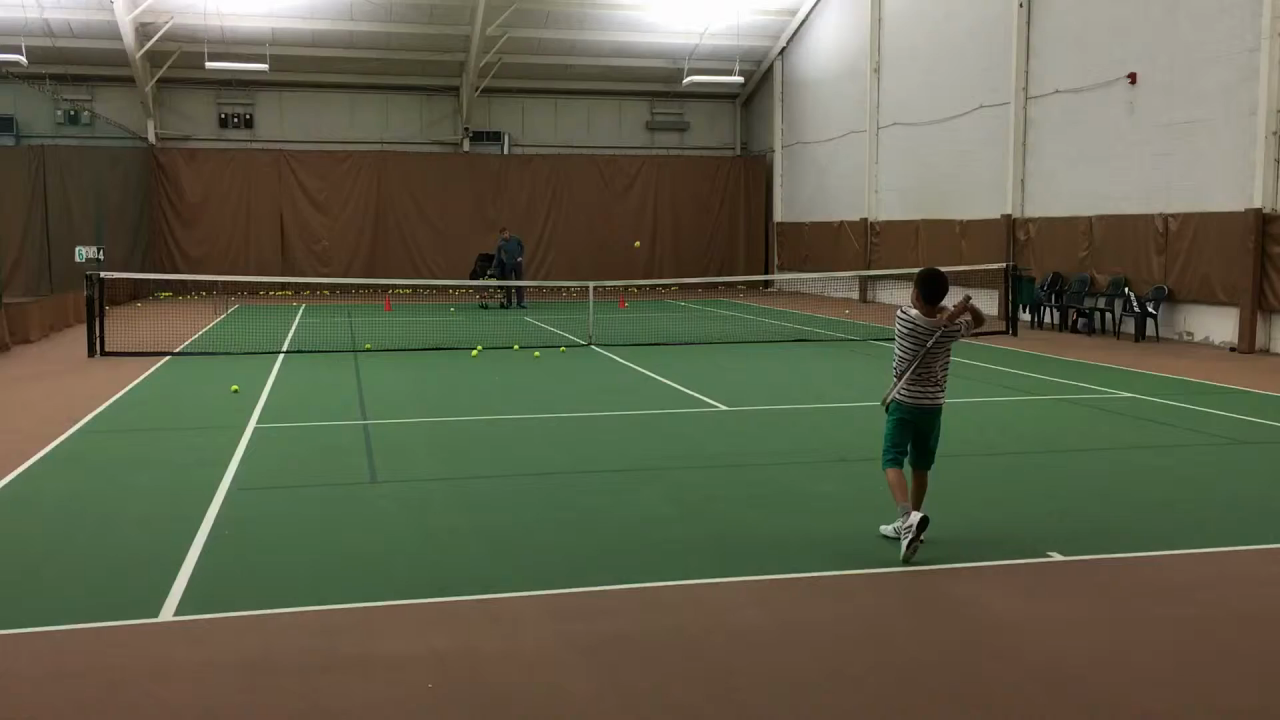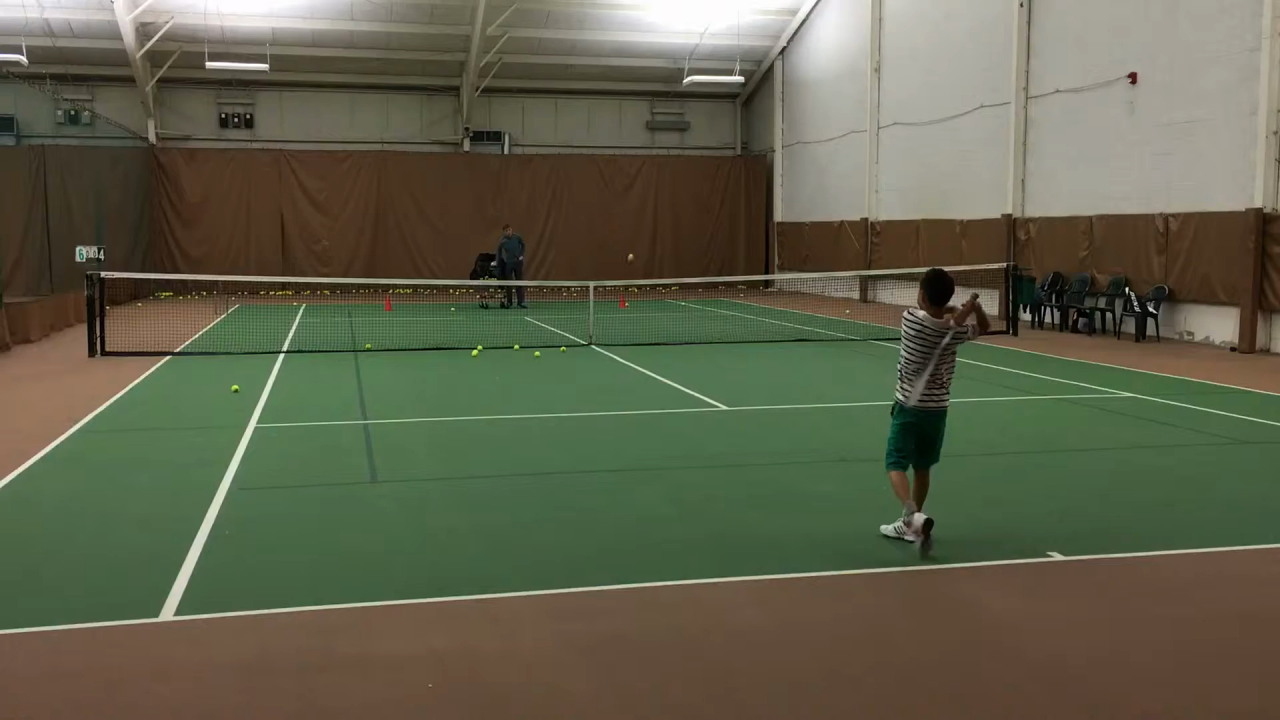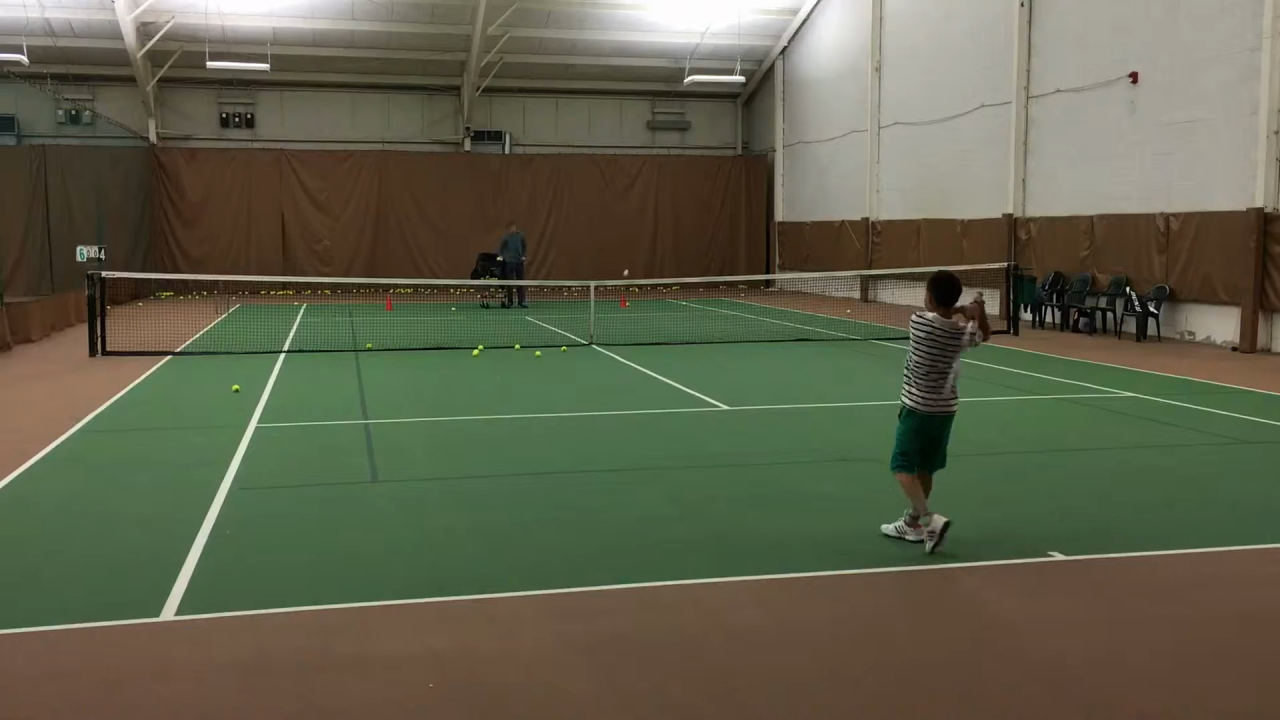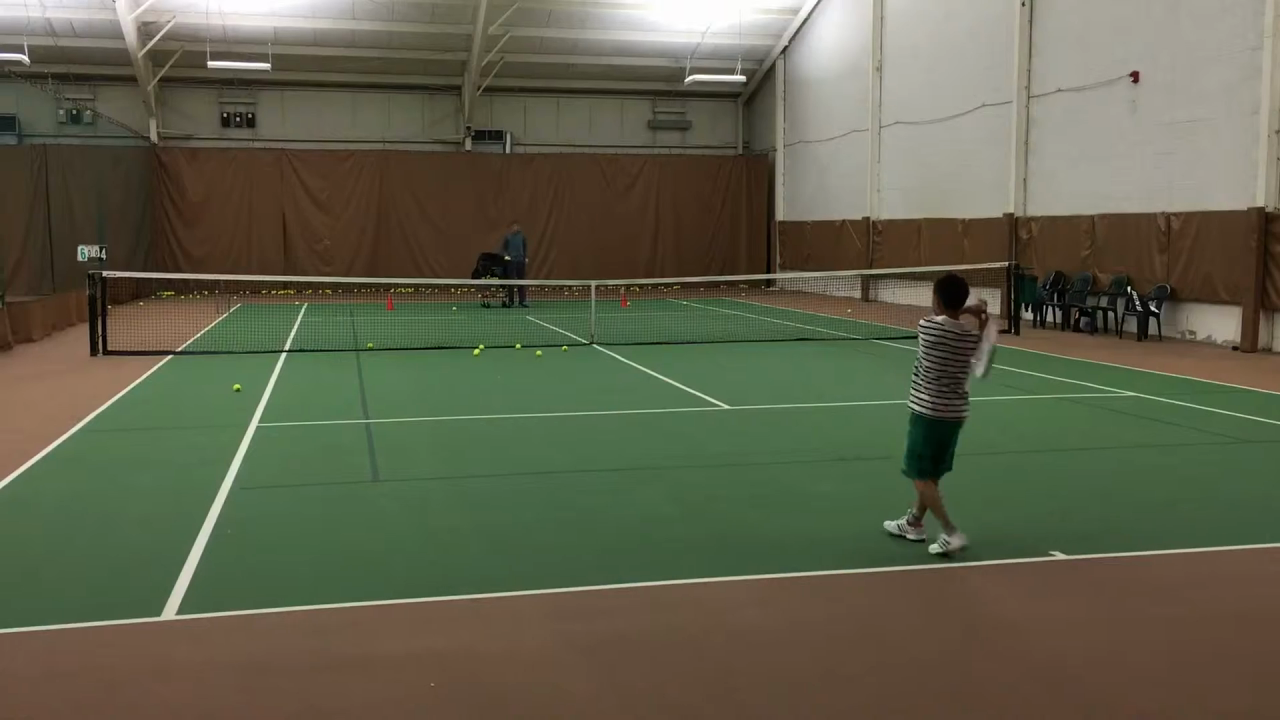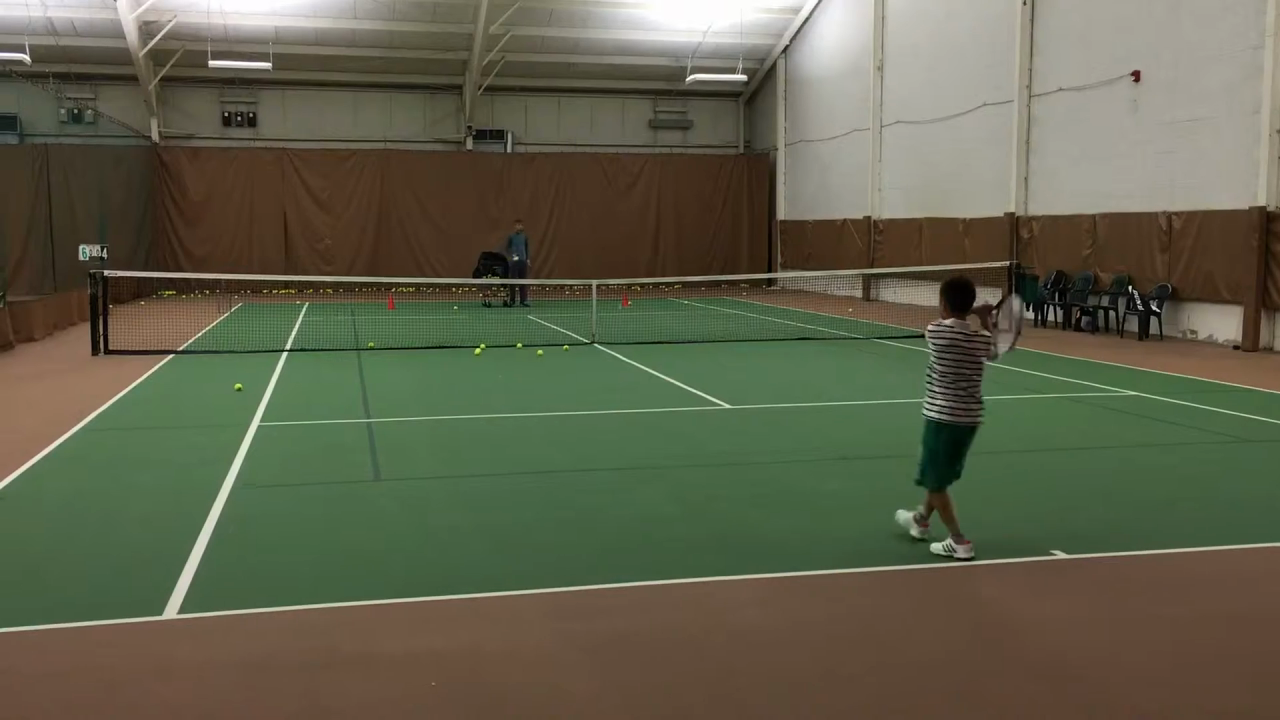
dt=0.1s
person 1, frame 1
left shoulder: (903, 316)
right shoulder: (950, 328)
right elbow: (979, 322)
left wrist: (948, 312)
right wrist: (967, 307)
left hip: (904, 403)
right hip: (933, 405)
left knee: (892, 462)
right knee: (921, 467)
left ankle: (908, 516)
right ankle: (909, 520)
person 1, frame 2
left shoulder: (910, 318)
right shoulder: (956, 330)
right elbow: (984, 327)
left wrist: (956, 312)
right wrist: (974, 308)
left hip: (909, 405)
right hip: (937, 407)
left knee: (896, 465)
right knee: (922, 467)
left ankle: (914, 516)
right ankle: (912, 523)
person 1, frame 3
left shoulder: (918, 321)
right shoulder: (965, 333)
right elbow: (985, 335)
left wrist: (964, 313)
right wrist: (978, 314)
left hip: (917, 406)
right hip: (945, 409)
left knee: (903, 467)
right knee: (925, 469)
left ankle: (932, 519)
right ankle: (912, 522)
person 1, frame 4
left shoulder: (927, 326)
right shoulder: (974, 336)
left wrist: (968, 312)
right wrist: (981, 317)
left hip: (927, 411)
right hip: (956, 413)
left knee: (920, 474)
right knee: (933, 472)
left ankle: (951, 532)
right ankle: (914, 522)
person 1, frame 5
left shoulder: (937, 331)
right shoulder: (983, 339)
left wrist: (972, 316)
right wrist: (984, 322)
left hip: (942, 417)
right hip: (971, 418)
left knee: (933, 481)
right knee: (942, 475)
left ankle: (959, 541)
right ankle: (921, 519)
